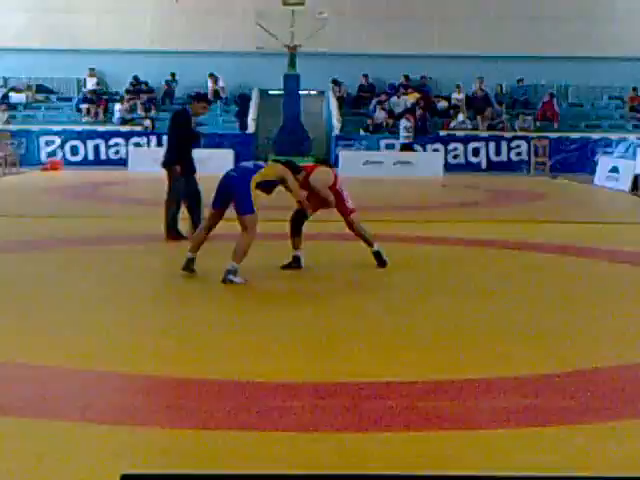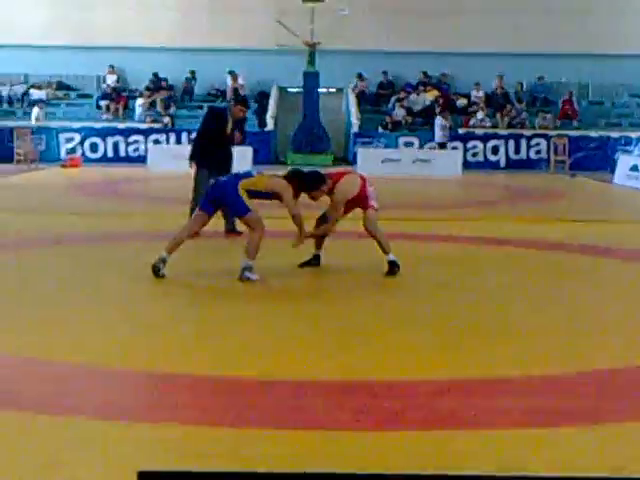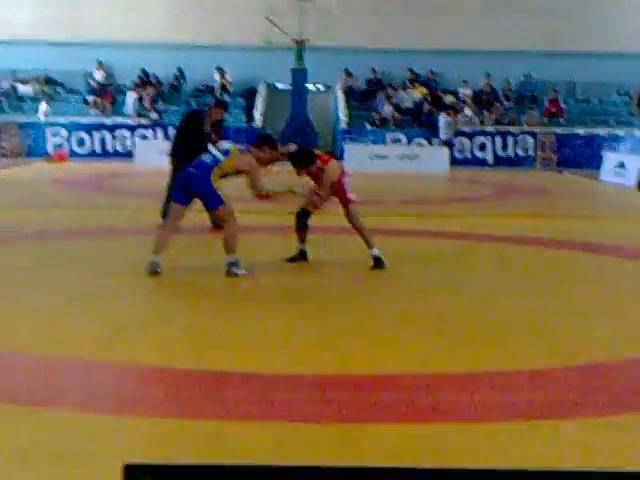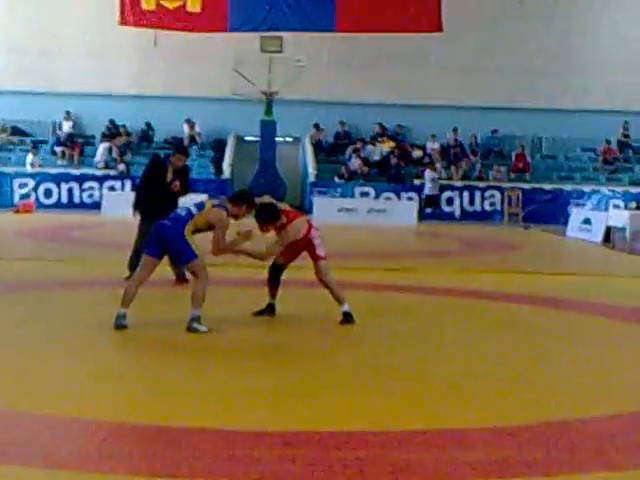
dt=0.5s
person 1, frame 1
left shoulder: (269, 167)
right shoulder: (285, 171)
left elbow: (267, 189)
right elbow: (300, 196)
right wrist: (307, 208)
left hip: (228, 178)
right hip: (243, 184)
left knee: (210, 222)
right knee: (249, 230)
left ankle: (190, 259)
right ankle: (231, 272)
person 1, frame 2
left shoulder: (275, 181)
right shoulder: (285, 186)
left elbow: (290, 203)
right elbow: (294, 212)
right wrist: (302, 232)
left hip: (220, 184)
right hip: (233, 189)
left knee: (192, 226)
right knee: (257, 228)
left ankle: (162, 260)
right ankle: (247, 270)
person 1, frame 3
left shoulder: (238, 150)
right shoulder: (250, 162)
right elbow: (260, 193)
right wrist: (271, 194)
left hip: (188, 174)
right hip: (203, 180)
left knee: (171, 223)
right knee: (229, 220)
left ankle: (154, 263)
right ankle: (232, 265)
person 1, frame 4
left shoulder: (218, 203)
right shoulder: (222, 218)
right elbow: (216, 249)
right wrist: (238, 240)
left hip: (161, 227)
right hip: (177, 233)
left knee: (141, 274)
right knee: (201, 275)
left ankle: (121, 316)
right ankle: (194, 320)
person 2, frame 1
left shoulder: (191, 118)
right shoulder: (179, 115)
right elbow: (173, 140)
left wrist: (195, 136)
right wrist: (175, 163)
left hip: (186, 162)
right hip: (176, 163)
left knee: (194, 195)
right knee: (175, 197)
left ankle: (197, 227)
right ankle: (171, 230)
person 2, frame 2
left shoulder: (240, 120)
right shoulder: (215, 113)
right elbow: (200, 135)
right wrist: (194, 156)
left hip: (223, 161)
right hip: (206, 160)
right knee: (200, 192)
left ankle: (230, 226)
person 2, frame 3
left shoulder: (218, 121)
right shoulder: (193, 115)
right elbow: (180, 135)
right wrist: (174, 155)
right hip: (182, 158)
right knee: (173, 189)
left ankle: (215, 221)
right ankle: (167, 219)
person 2, frame 4
left shoulder: (184, 170)
right shoulder: (155, 163)
left elbow: (186, 189)
right elbow: (143, 183)
left wrist: (180, 188)
right wrist: (137, 204)
left hip: (169, 212)
right hip: (150, 210)
right knee: (141, 242)
left ankle: (180, 274)
right ankle: (133, 271)
person 3, frame 1
left shoulder: (314, 180)
left elbow: (331, 203)
left hip: (335, 190)
right hip: (317, 192)
left knee: (353, 225)
right knee: (296, 219)
left ankle: (376, 251)
right ankle: (297, 259)
person 3, frame 2
left shoulder: (339, 193)
left elbow: (330, 227)
left wrist: (307, 235)
left hip: (365, 194)
right hip: (349, 197)
left knee: (370, 226)
right knee: (321, 222)
left ankle: (392, 261)
right ankle: (316, 257)
person 3, frame 3
left shoulder: (327, 174)
right shoulder: (309, 157)
left elbow: (319, 203)
right elbow: (292, 148)
left hip: (339, 185)
right hip: (322, 186)
left knee: (355, 220)
right knee: (301, 215)
left ankle: (376, 256)
right ankle: (302, 252)
person 3, frame 4
left shoulder: (288, 232)
right shoulder: (273, 207)
left elbow: (264, 256)
right elbow: (264, 199)
left wrist: (240, 250)
left hip: (310, 239)
right hip: (293, 239)
left knee: (323, 277)
right knee: (275, 269)
left ankle: (346, 312)
right ankle: (271, 306)
